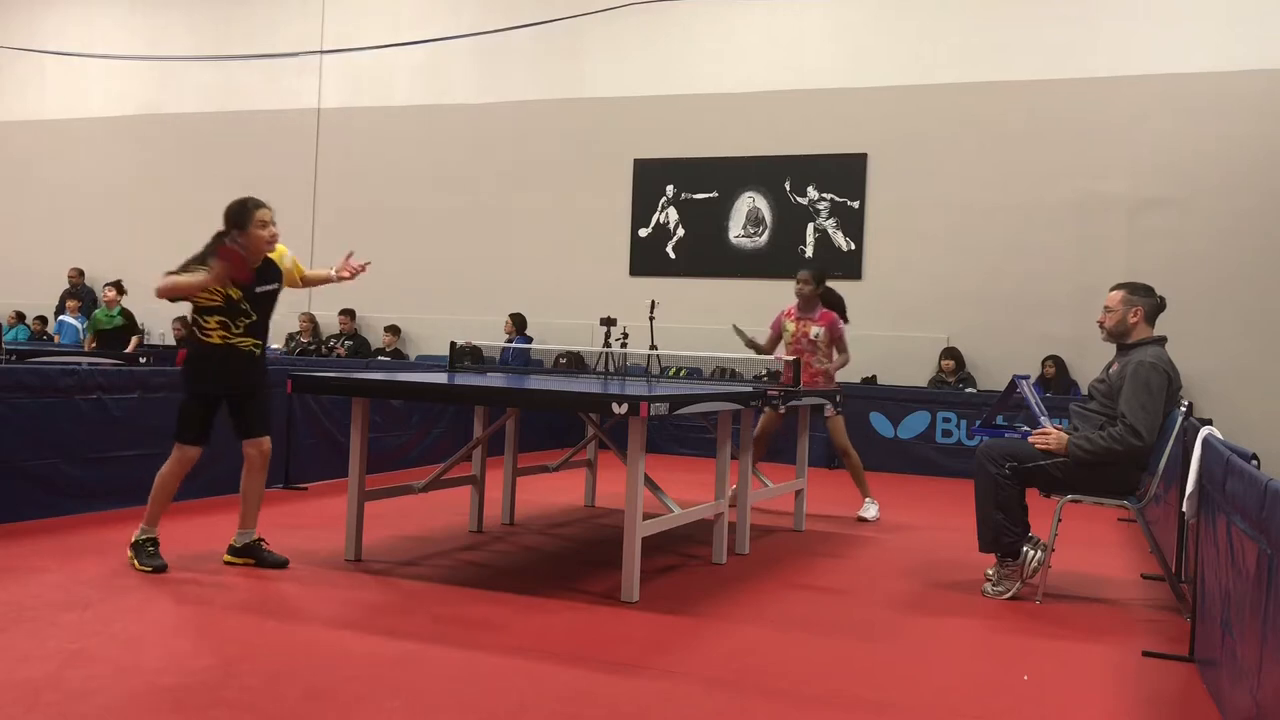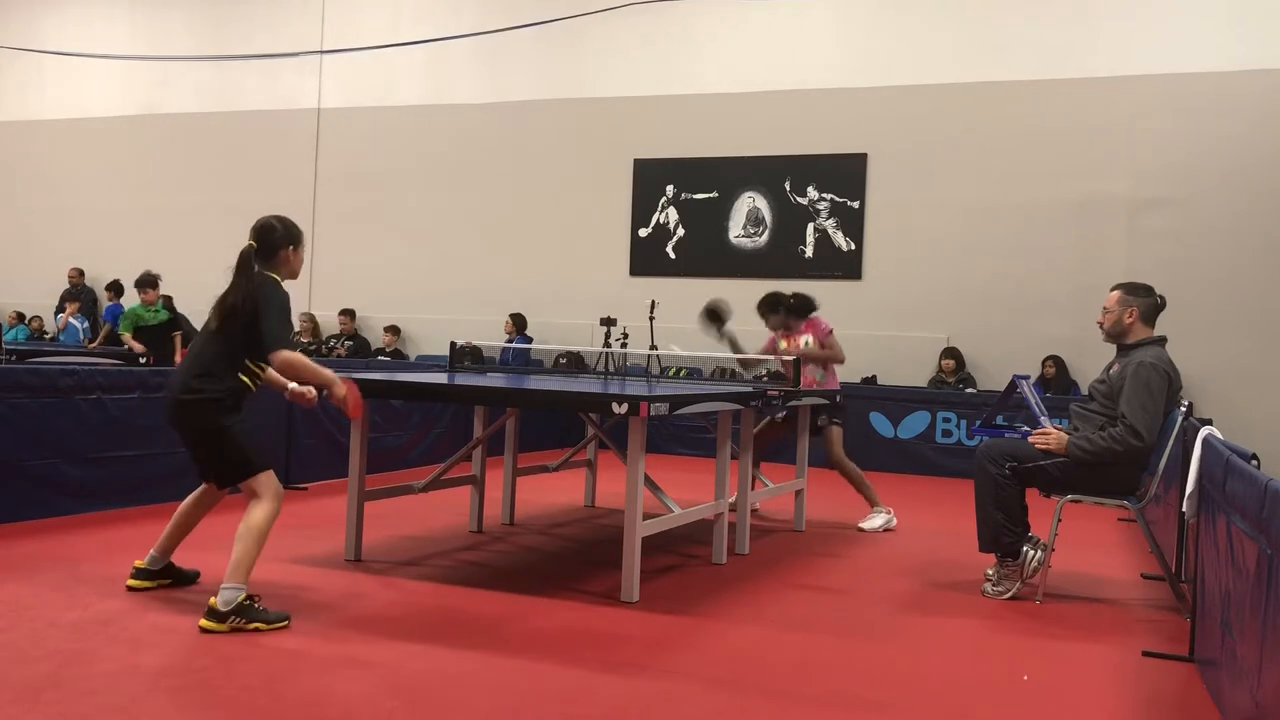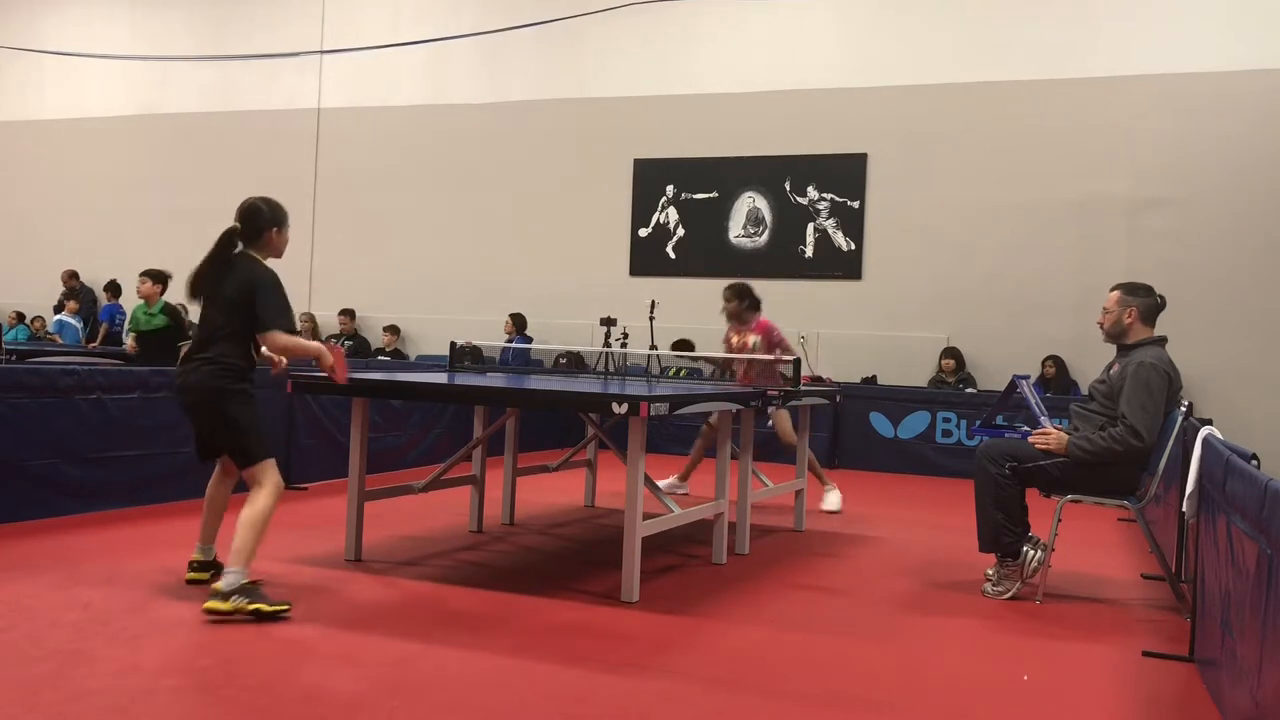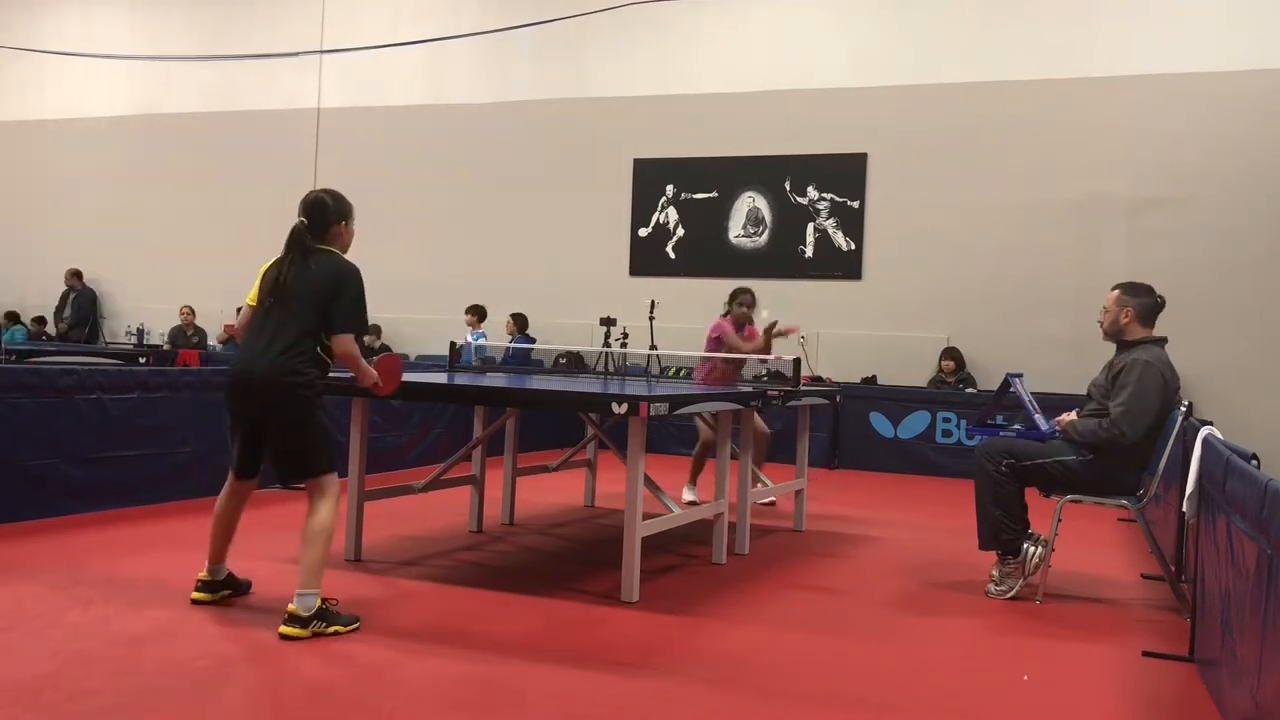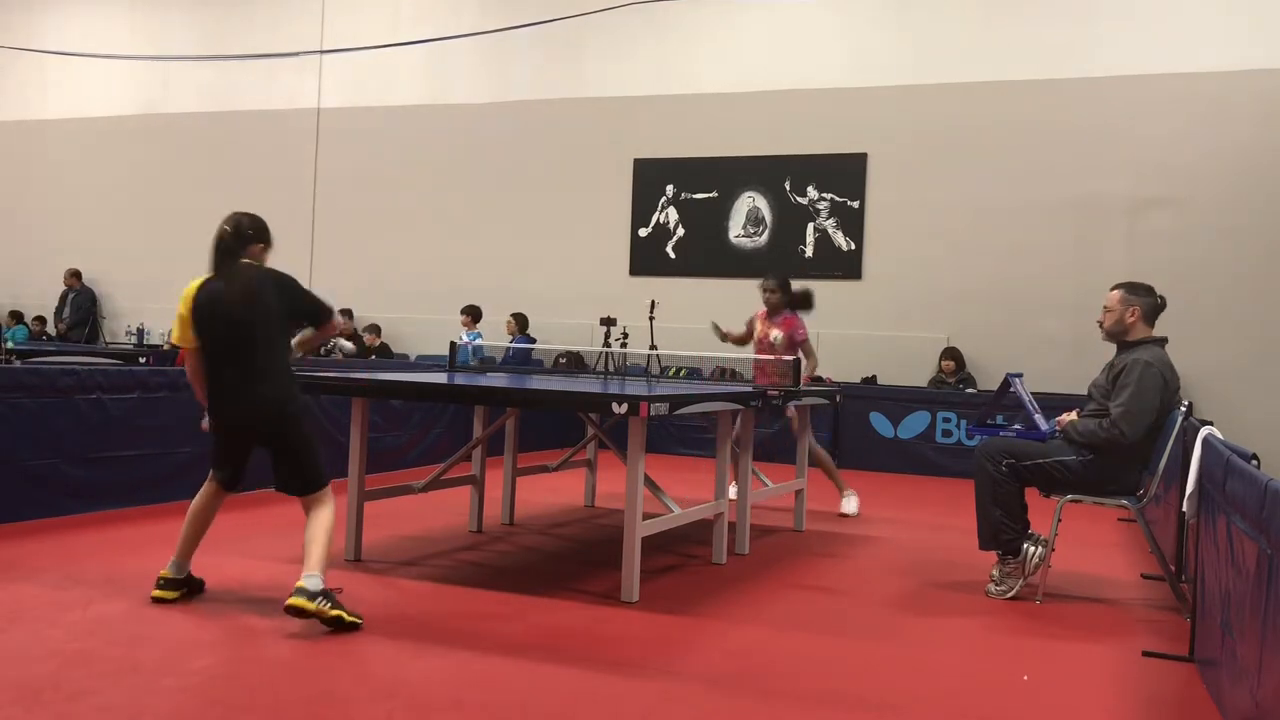
dt=1s
person 1, frame 1
left shoulder: (278, 260)
right shoulder: (213, 259)
left elbow: (302, 279)
right elbow: (163, 289)
left wrist: (334, 275)
right wrist: (205, 279)
left hip: (250, 371)
right hip: (205, 371)
left knee: (259, 450)
right knee: (185, 454)
left ankle: (244, 541)
right ankle: (144, 538)
person 1, frame 2
left shoulder: (248, 287)
right shoulder: (270, 291)
right elbow: (281, 356)
left wrist: (288, 387)
right wrist: (330, 378)
left hip: (192, 398)
right hip: (207, 405)
left knee: (219, 485)
right knee: (267, 493)
left ankle: (152, 566)
right ankle: (228, 604)
person 1, frame 3
left shoulder: (218, 268)
right shoulder: (263, 278)
right elbow: (275, 341)
left wrist: (259, 352)
right wrist: (319, 349)
left hip: (194, 382)
right hip: (222, 387)
left knee: (228, 464)
right knee: (267, 483)
left ankle: (204, 559)
right ankle: (231, 588)
person 1, frame 4
left shoulder: (278, 265)
right shoulder: (343, 273)
left elbow: (242, 327)
right elbow: (343, 346)
right wrist: (366, 374)
left hip: (244, 380)
right hip: (289, 388)
left knee: (240, 480)
right knee: (324, 489)
left ankle: (213, 577)
right ankle: (304, 609)
person 1, frame 5
left shoulder: (198, 294)
right shoulder: (275, 282)
left elbow: (194, 367)
right elbow: (330, 325)
left wrist: (210, 410)
right wrist: (298, 344)
left hip: (229, 409)
right hip: (278, 406)
left knee: (218, 485)
right knee: (321, 500)
left ankle: (175, 576)
right ankle: (311, 588)
person 2, frame 1
left shoulder: (1147, 364)
right shoulder: (1130, 356)
left elbow: (1133, 438)
left wrist: (1069, 445)
right wrist: (1067, 433)
left hip: (1109, 468)
right hip: (1095, 456)
left knee: (993, 455)
right knee: (997, 452)
left ankle: (1013, 554)
right ankle: (1019, 546)
person 2, frame 2
left shoulder: (1147, 365)
right shoulder: (1131, 357)
left elbow: (1133, 438)
left wrist: (1070, 445)
right wrist: (1068, 433)
left hip: (1108, 468)
right hip: (1094, 455)
left knee: (994, 455)
right knee: (996, 452)
left ankle: (1013, 553)
right ankle: (1020, 545)
person 2, frame 3
left shoulder: (1147, 366)
right shoulder: (1132, 357)
left elbow: (1133, 438)
left wrist: (1070, 445)
right wrist: (1067, 434)
left hip: (1107, 469)
right hip: (1094, 456)
left knee: (994, 455)
right knee: (997, 451)
left ankle: (1013, 554)
right ankle: (1020, 545)
person 2, frame 4
left shoulder: (1145, 364)
right shoulder: (1133, 356)
left elbow: (1120, 432)
left wrist: (1072, 427)
right wrist: (1077, 419)
left hip: (1105, 466)
right hip: (1095, 454)
left knee: (993, 454)
right knee: (999, 449)
left ankle: (1013, 551)
right ankle: (1020, 544)
person 2, frame 5
left shoulder: (1145, 365)
right shoulder: (1133, 356)
left elbow: (1120, 432)
left wrist: (1073, 427)
right wrist: (1078, 419)
left hip: (1106, 467)
right hip: (1095, 454)
left knee: (993, 454)
right knee: (998, 449)
left ankle: (1014, 551)
right ankle: (1020, 543)
person 3, frame 1
left shoulder: (830, 320)
right shoulder: (784, 317)
left elbow: (844, 355)
right elbow: (767, 350)
left wrist: (834, 366)
right wrist: (752, 344)
left hip: (822, 387)
left knee: (843, 447)
right knee: (759, 437)
left ankle: (869, 500)
person 3, frame 2
left shoulder: (815, 325)
right shoulder: (778, 339)
left elbow: (838, 357)
right elbow: (750, 364)
left wrist: (802, 353)
right wrist: (733, 343)
left knee: (836, 457)
right knee: (757, 439)
left ankle: (881, 510)
person 3, frame 3
left shoulder: (765, 327)
right shoulder: (732, 330)
left elbow: (793, 357)
right elbow: (729, 364)
left wrist: (768, 360)
left knee: (790, 440)
right knee: (708, 431)
left ankle: (829, 488)
right ankle: (680, 481)
person 3, frame 4
left shoulder: (751, 332)
right shoulder: (721, 326)
left elbow: (764, 356)
right elbow: (744, 350)
left wrist: (769, 335)
right wrist: (767, 337)
left knee: (762, 432)
right knee: (708, 439)
right ankle: (691, 485)
person 3, frame 5
left shoulder: (794, 324)
right shoulder: (759, 317)
left elbow: (811, 360)
right elbow: (743, 340)
left wrist: (803, 380)
right wrist: (727, 337)
left knee: (808, 445)
right knee: (738, 436)
left ankle: (847, 492)
right ankle: (738, 483)
